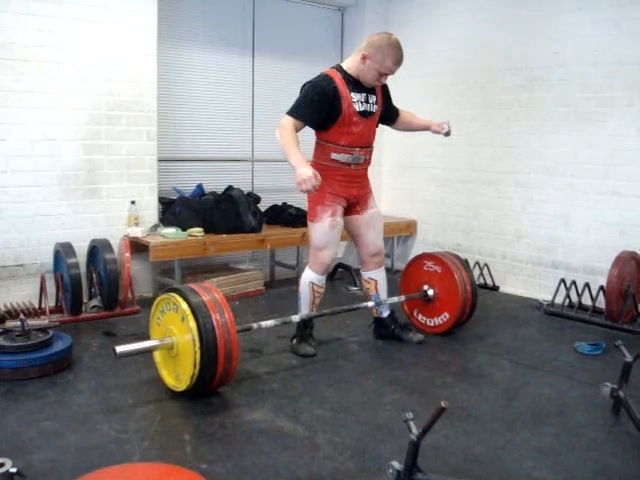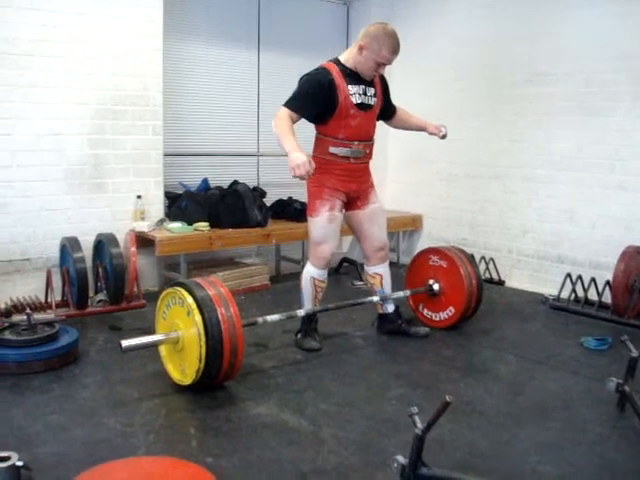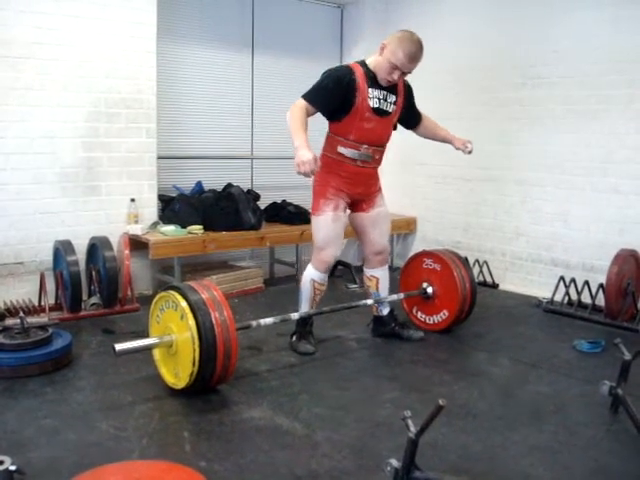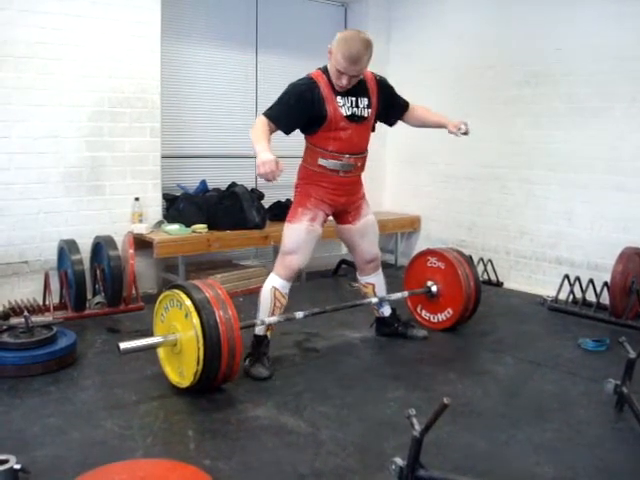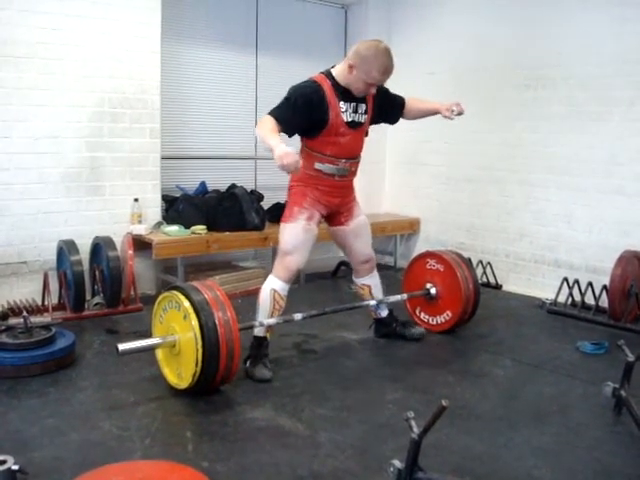
dt=1s
person 1, frame 1
left shoulder: (377, 90)
right shoulder: (324, 86)
left elbow: (394, 118)
right elbow: (286, 128)
left wrist: (430, 125)
right wrist: (299, 166)
left hip: (360, 185)
right hip: (327, 186)
left knee: (375, 254)
right knee: (321, 260)
left ankle: (384, 320)
right ankle: (303, 330)
person 1, frame 2
left shoulder: (377, 82)
right shoulder: (322, 79)
left elbow: (391, 114)
right elbow: (282, 118)
left wrist: (426, 126)
right wrist: (294, 152)
left hip: (362, 179)
right hip: (327, 180)
left knee: (379, 249)
right knee: (322, 255)
left ankle: (389, 316)
right ankle: (307, 325)
person 1, frame 3
left shoulder: (401, 90)
right shoulder: (343, 78)
left elbow: (417, 122)
right elbow: (298, 109)
left wrist: (451, 139)
right wrist: (302, 148)
left hip: (369, 183)
right hip: (333, 181)
left knee: (378, 253)
right knee: (324, 258)
left ankle: (383, 319)
right ankle: (302, 327)
person 1, frame 4
left shoulder: (376, 87)
right shoulder: (307, 89)
left elbow: (406, 111)
right elbow: (263, 124)
left wrist: (445, 122)
right wrist: (264, 151)
left hip: (353, 191)
right hip: (314, 191)
left knee: (370, 259)
right knee: (288, 265)
left ankle: (386, 320)
right ankle: (259, 345)
person 1, frame 5
left shoulder: (372, 94)
right shoulder: (311, 92)
left elbow: (404, 107)
right elbow: (268, 123)
left wrist: (438, 106)
right wrist: (278, 146)
left hip: (344, 194)
right hip: (308, 192)
left knee: (365, 260)
right knee: (287, 267)
left ankle: (384, 320)
right ankle: (258, 348)
